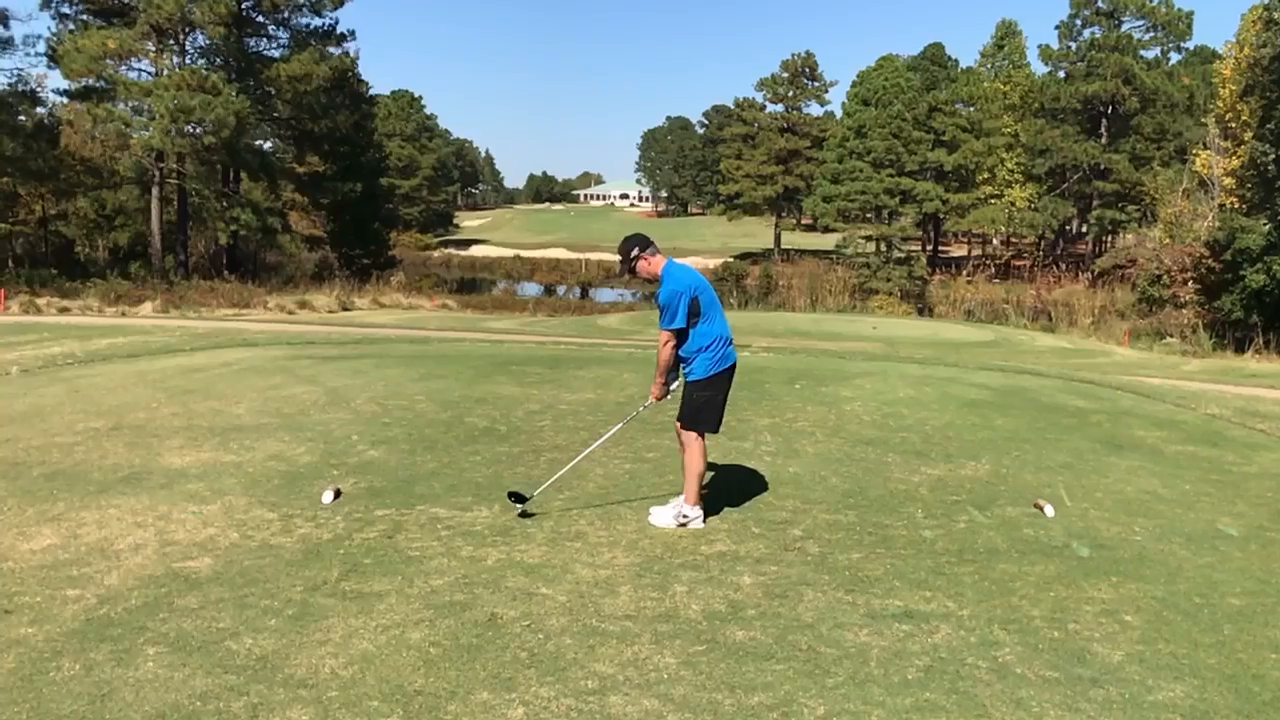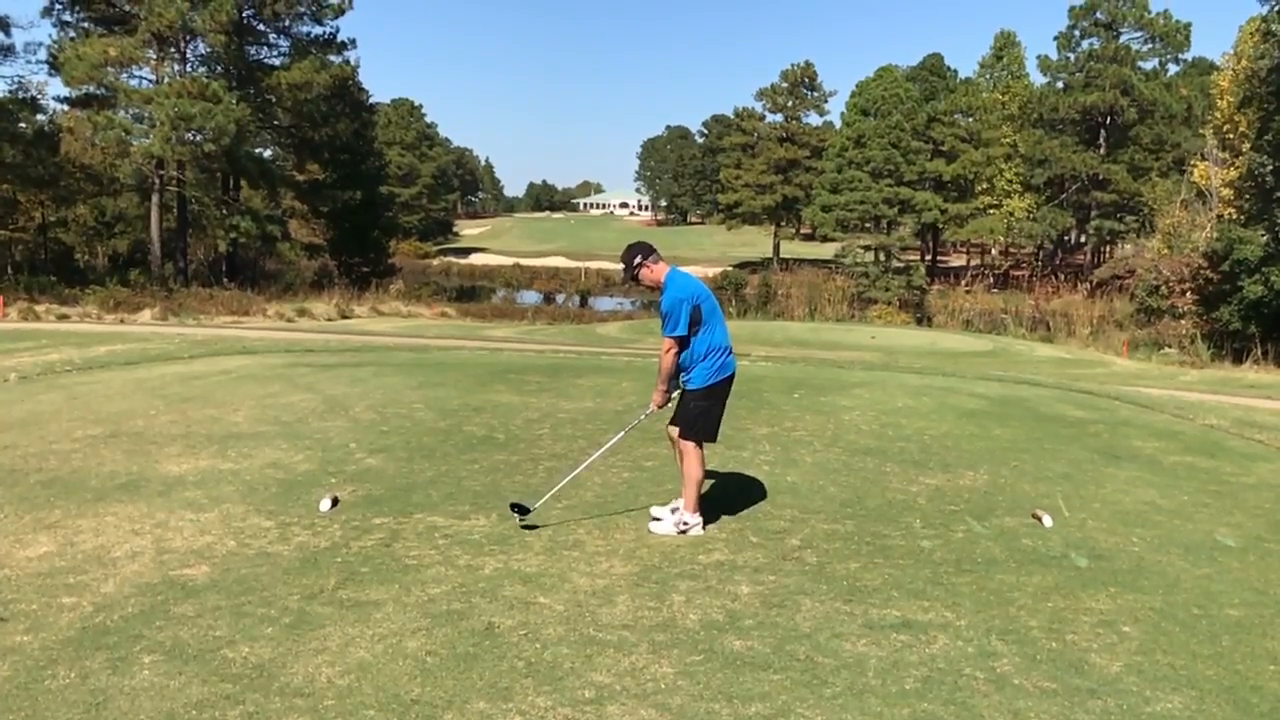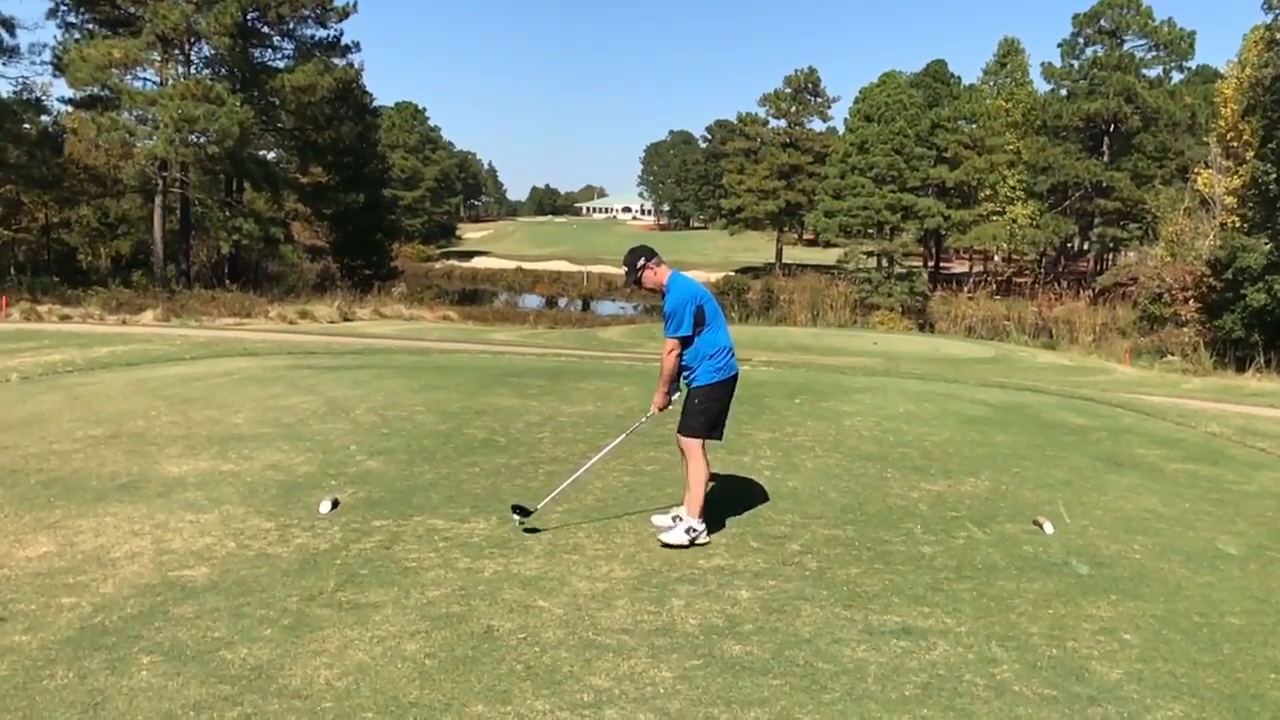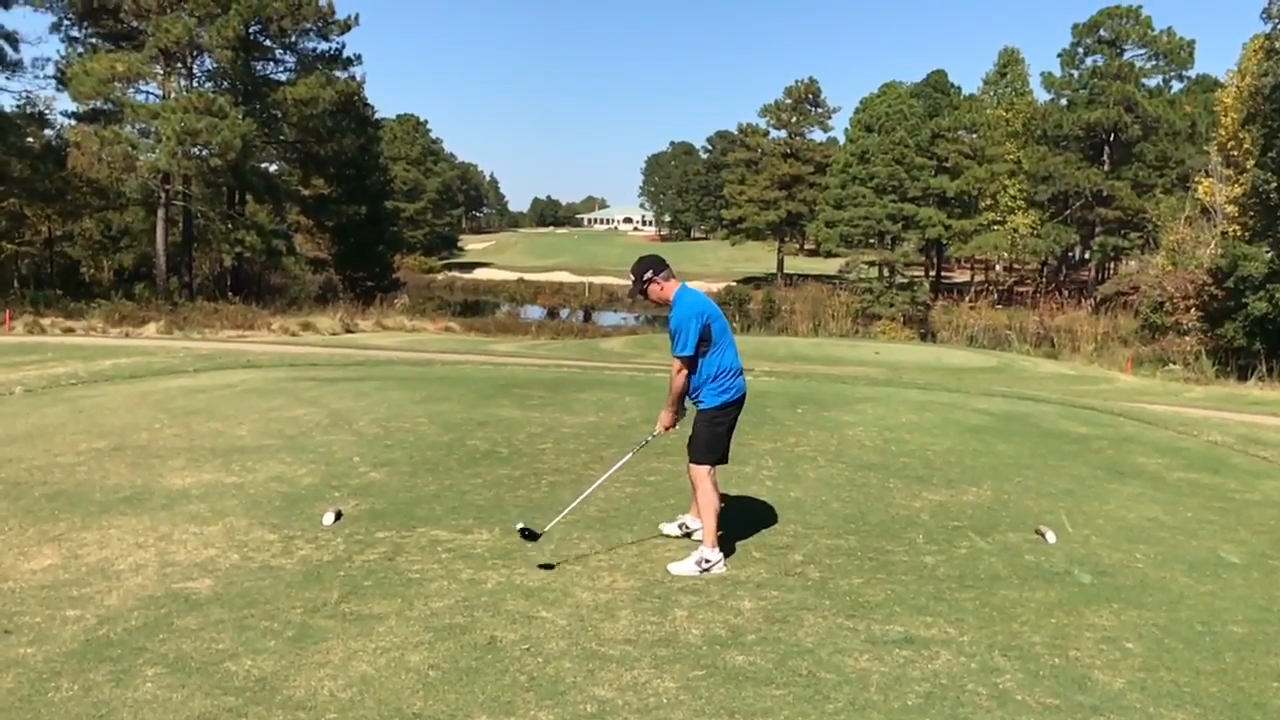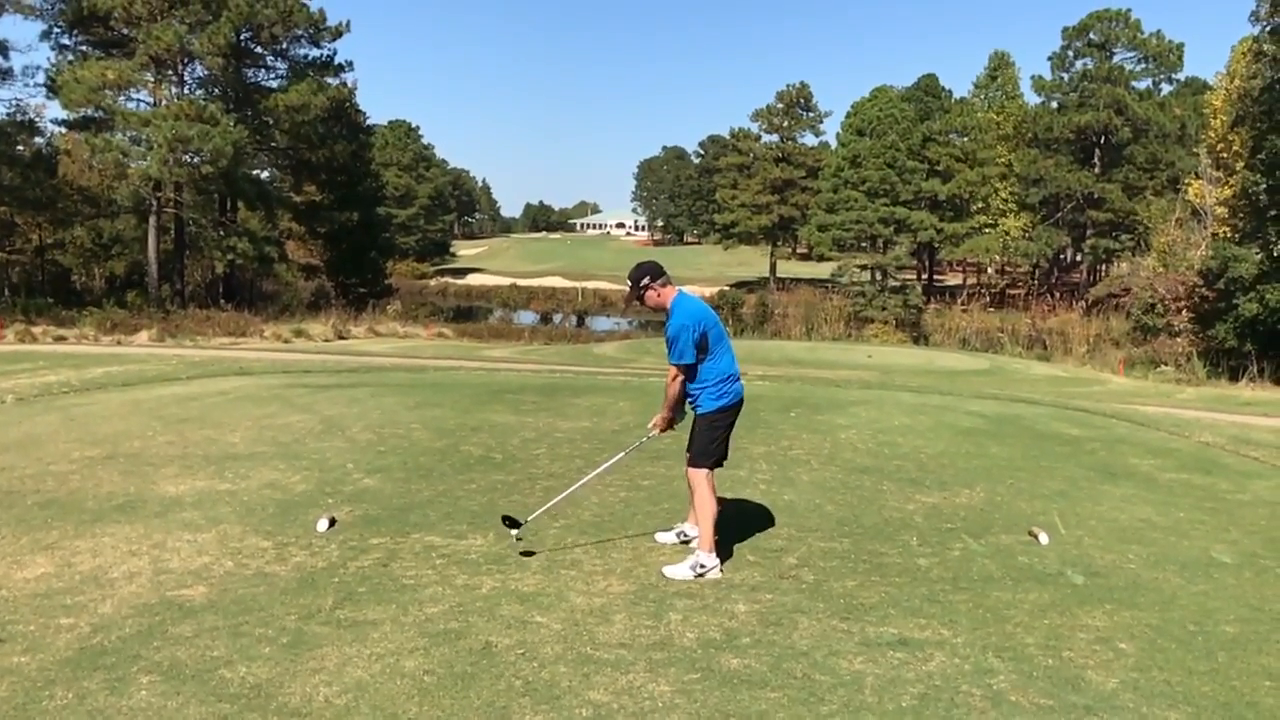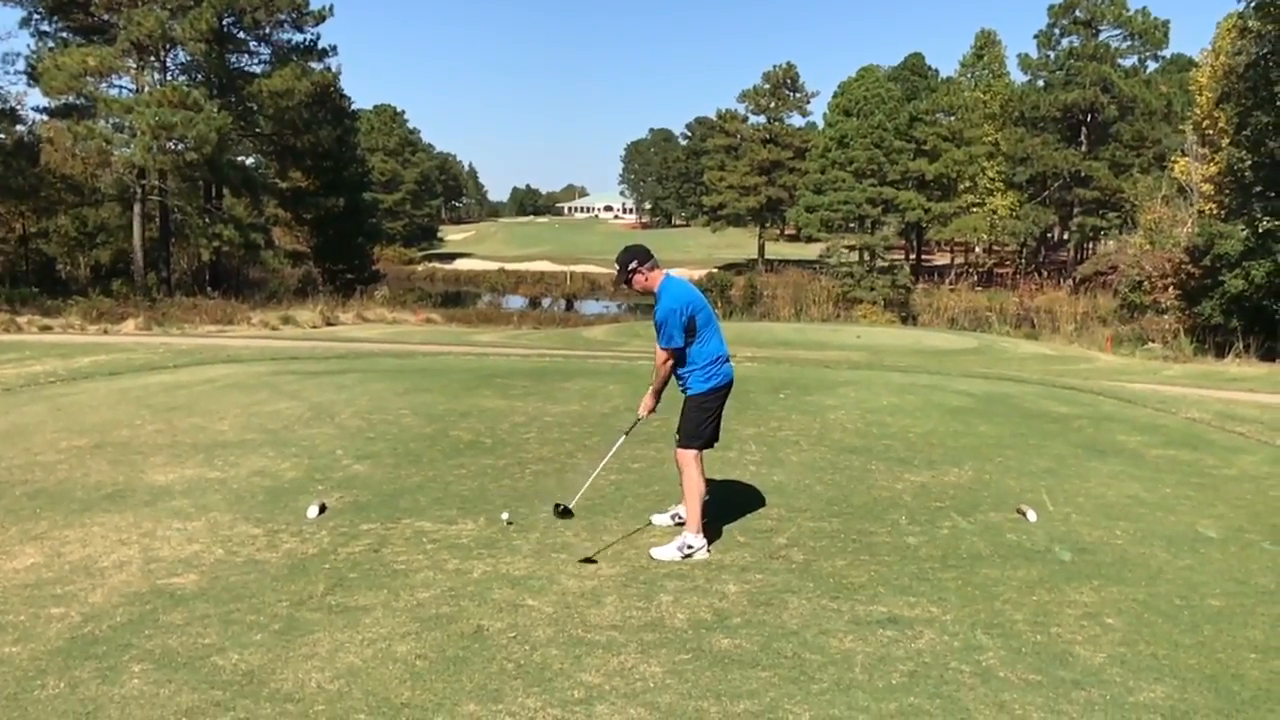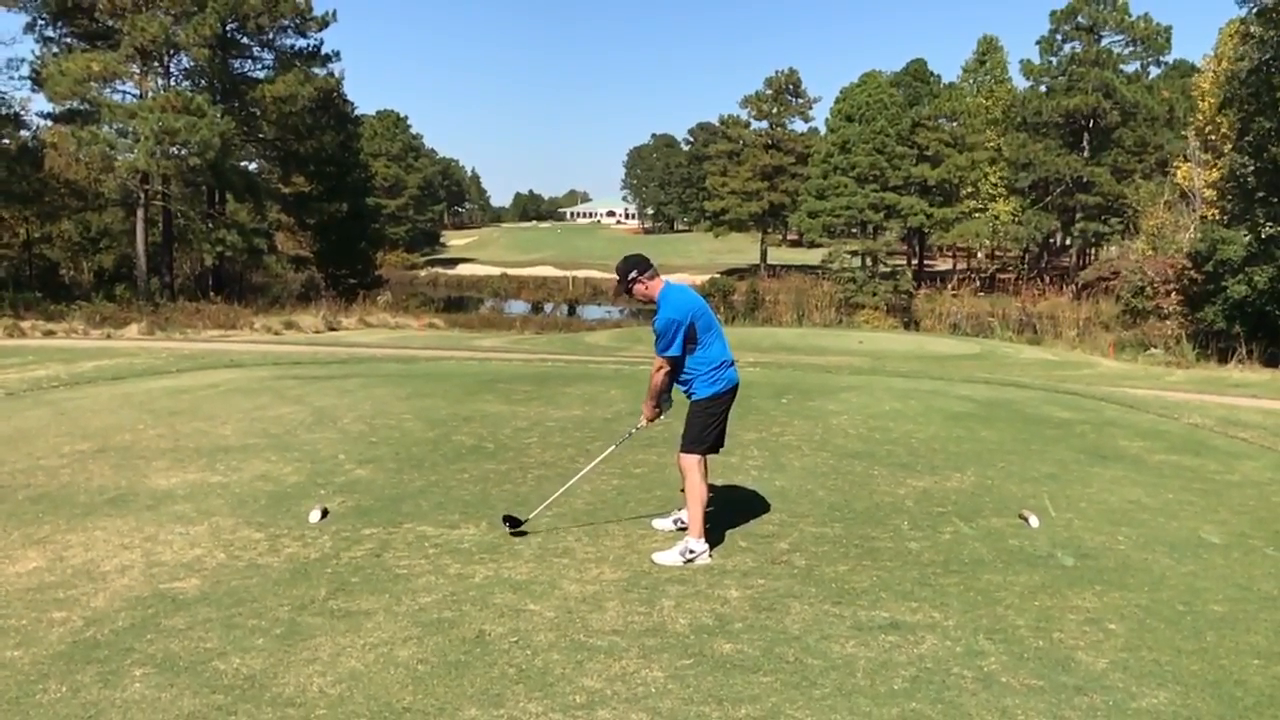
dt=0.7s
person 1, frame 1
left shoulder: (672, 286)
right shoulder: (679, 272)
left elbow: (668, 342)
left wrist: (659, 382)
right wrist: (669, 376)
left hip: (708, 365)
right hip: (706, 362)
left knee: (691, 434)
right knee: (686, 431)
left ankle: (692, 511)
right ankle: (688, 498)
person 1, frame 2
left shoulder: (675, 294)
right shoulder: (681, 281)
left elbow: (671, 349)
left wrist: (661, 389)
right wrist: (670, 384)
left hip: (707, 375)
right hip: (705, 371)
left knee: (690, 443)
right knee: (676, 432)
left ankle: (690, 517)
right ankle: (687, 502)
person 1, frame 3
left shoulder: (678, 294)
right shoulder: (679, 288)
left elbow: (672, 350)
right elbow: (682, 348)
left wrist: (662, 391)
right wrist: (670, 386)
left hip: (711, 375)
right hip: (707, 374)
left knee: (692, 443)
right knee: (686, 441)
left ankle: (694, 523)
right ankle: (688, 511)
person 1, frame 4
left shoulder: (684, 311)
right shoulder: (689, 299)
left elbow: (681, 369)
left wrist: (670, 410)
right wrist: (677, 405)
left hip: (718, 396)
right hip: (720, 392)
left knee: (701, 469)
right knee: (696, 455)
left ankle: (710, 554)
right ankle: (695, 519)
person 1, frame 5
left shoulder: (682, 319)
right shoulder: (684, 305)
left elbow: (677, 375)
left wrist: (666, 415)
right wrist: (673, 409)
left hip: (717, 399)
right hip: (715, 396)
left knee: (699, 472)
right knee: (695, 462)
left ankle: (706, 558)
right ankle: (693, 526)
person 1, frame 6
left shoulder: (670, 302)
right shoulder: (673, 287)
left elbow: (667, 358)
right elbow: (666, 350)
left wrist: (653, 396)
right wrist: (653, 389)
left hip: (706, 381)
right hip: (708, 377)
left knee: (687, 454)
right knee: (690, 447)
left ankle: (693, 539)
right ankle: (688, 509)
person 1, frame 7
left shoulder: (669, 312)
right shoulder: (676, 292)
left elbow: (662, 366)
left wrist: (650, 403)
right wrist: (663, 396)
left hip: (711, 386)
right hip: (714, 382)
left knee: (690, 459)
right knee: (694, 453)
left ankle: (696, 544)
right ankle: (690, 513)
